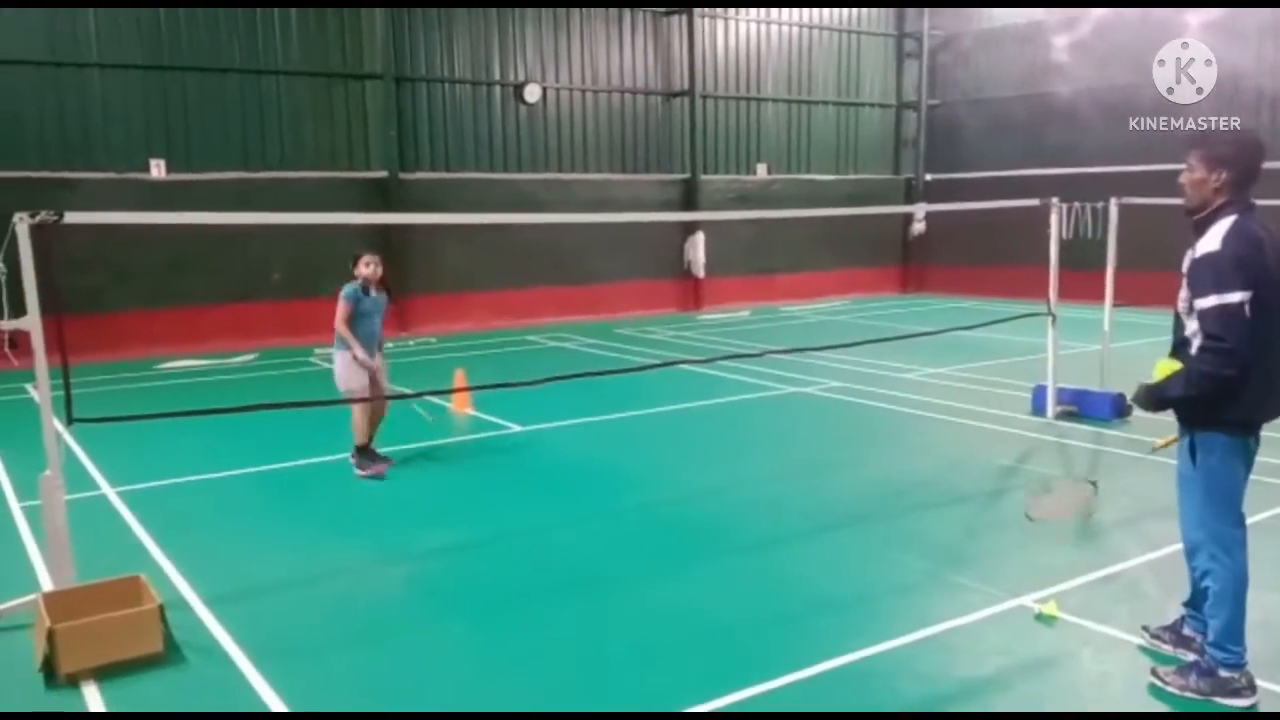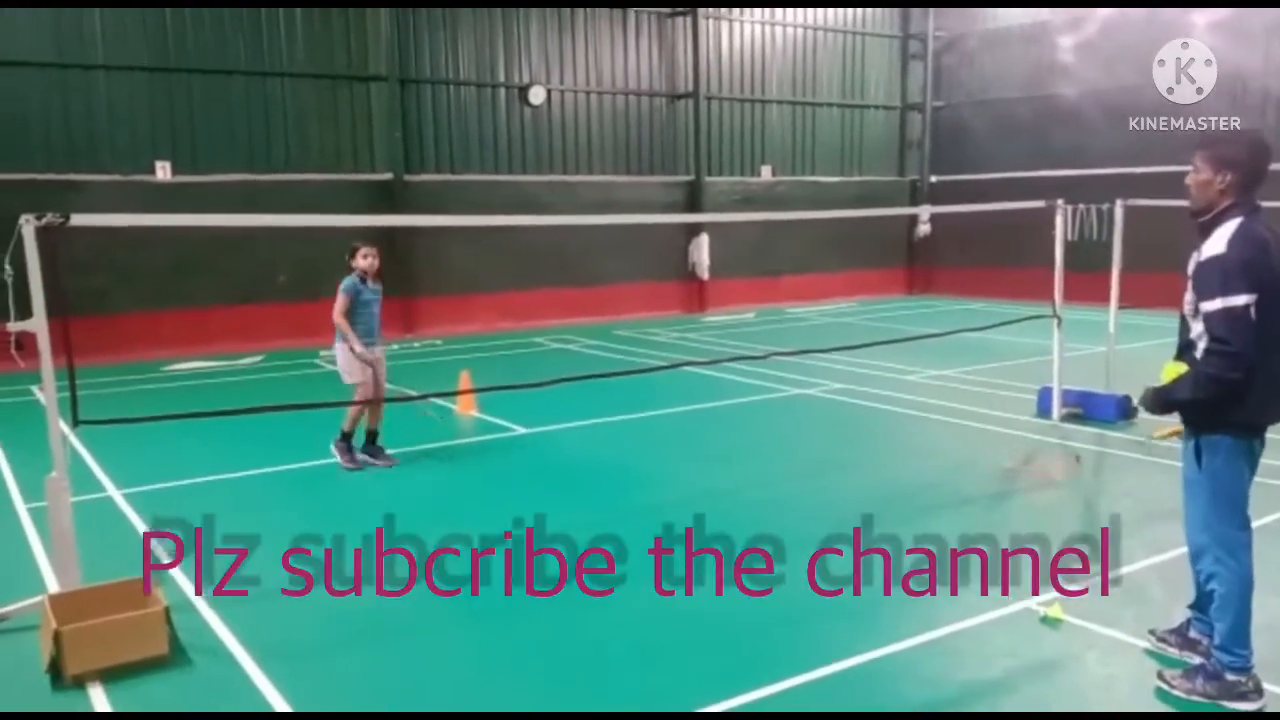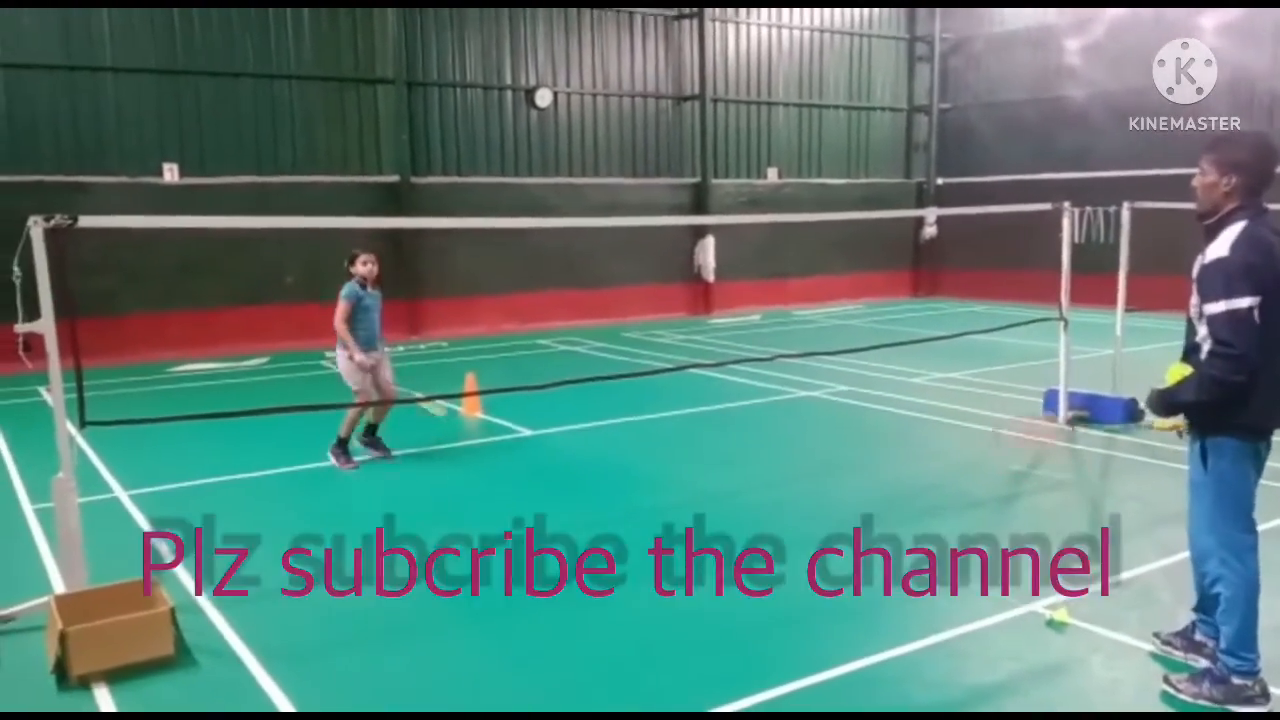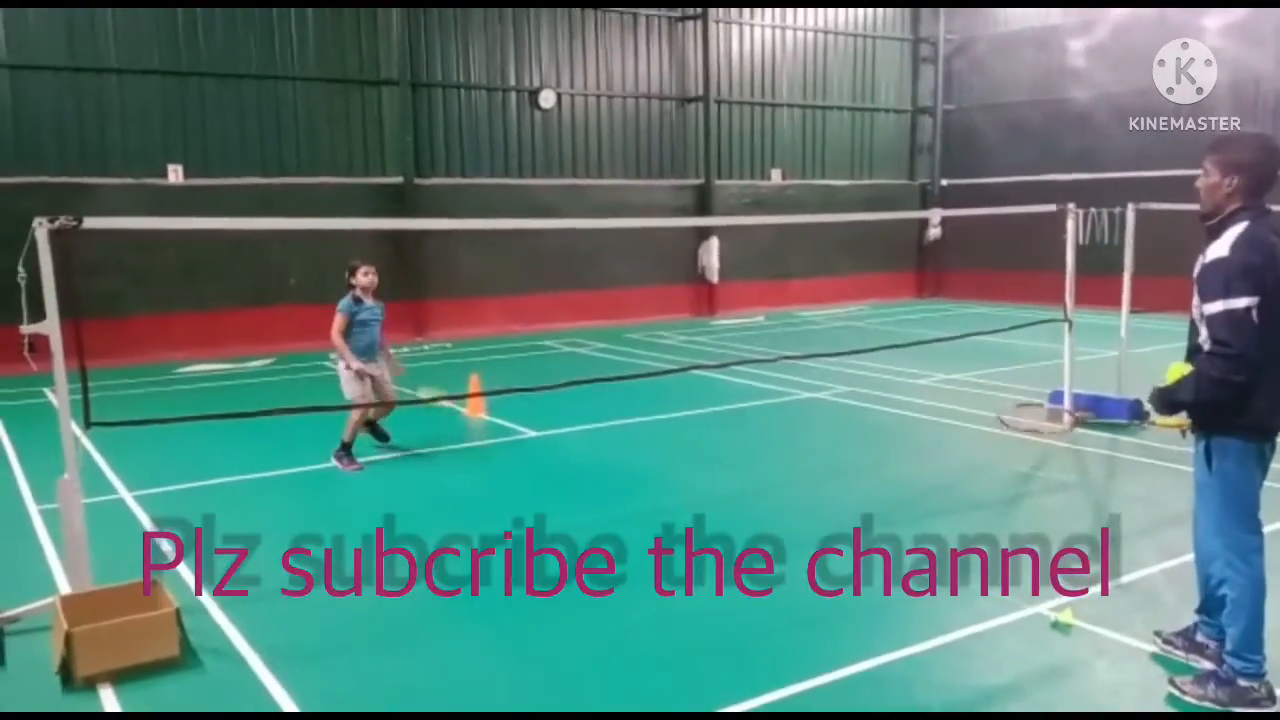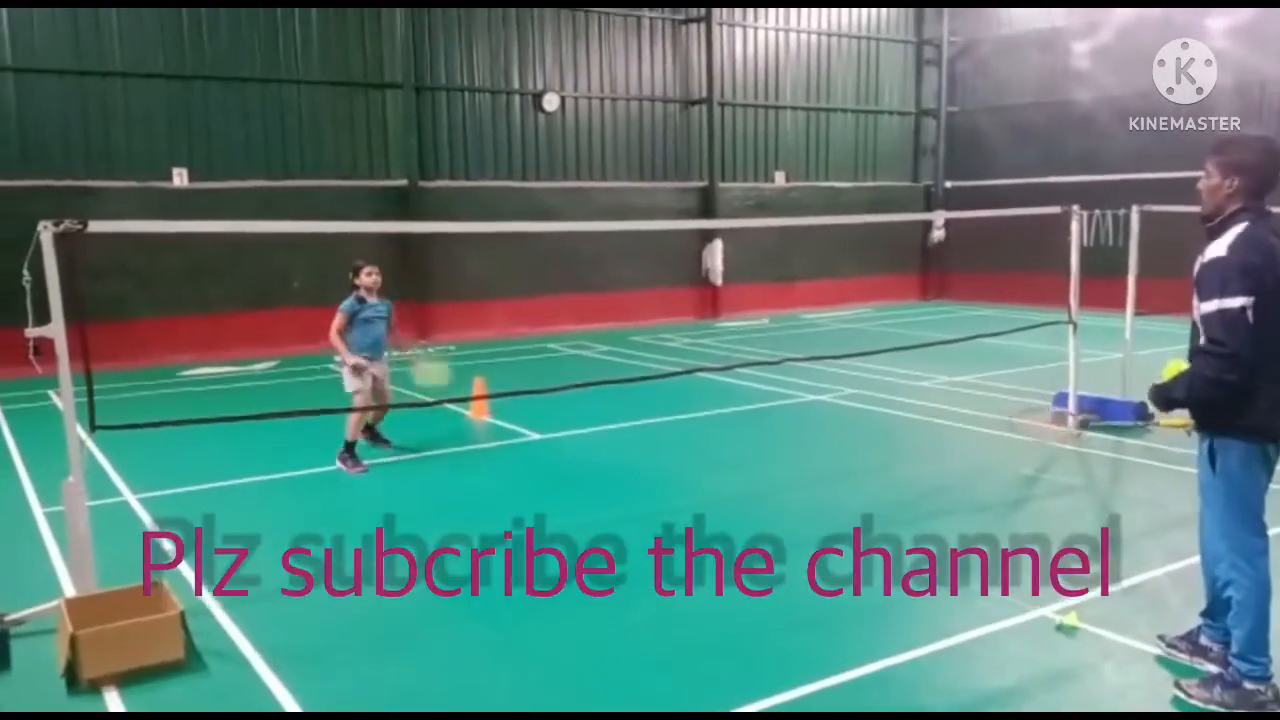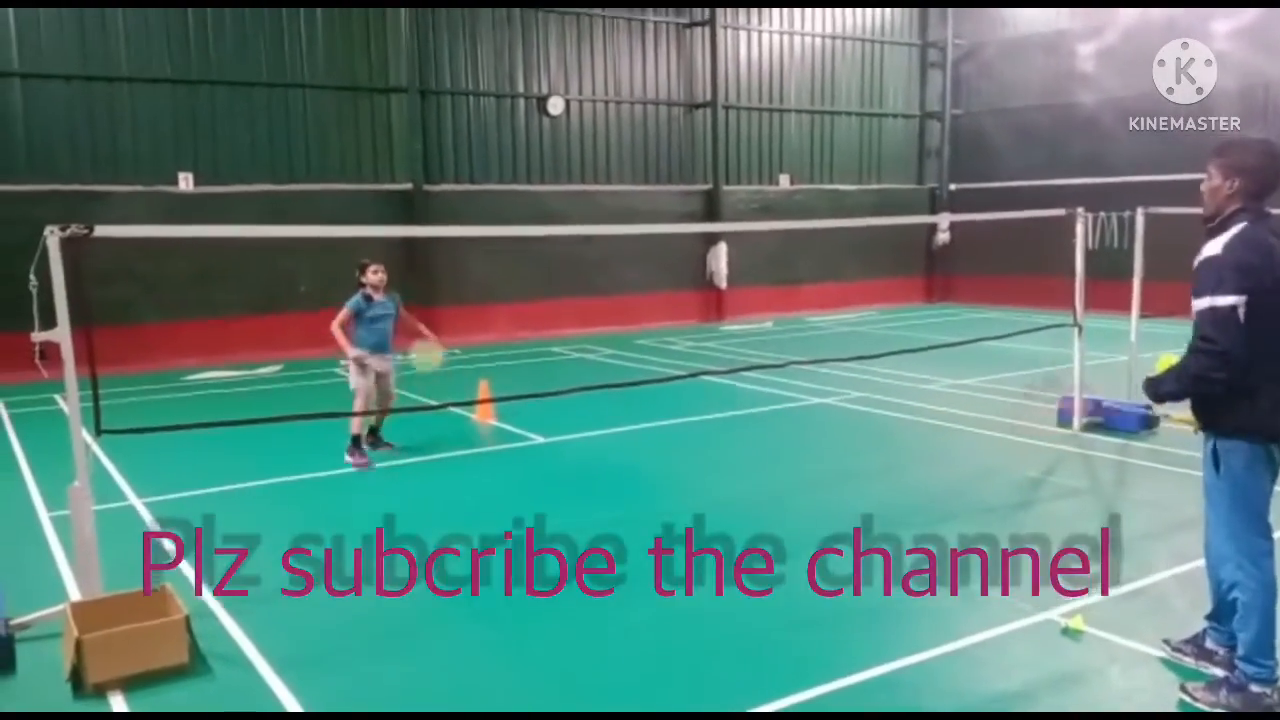
dt=0.1s
person 1, frame 1
left shoulder: (1221, 248)
left elbow: (1220, 354)
left wrist: (1162, 393)
right wrist: (1177, 391)
left hip: (1218, 416)
left knee: (1213, 534)
right knee: (1207, 528)
left ankle: (1225, 668)
right ankle: (1198, 625)
person 1, frame 2
left shoulder: (1227, 250)
left elbow: (1226, 357)
left wrist: (1169, 396)
right wrist: (1186, 396)
left hip: (1224, 419)
left knee: (1219, 536)
right knee: (1210, 530)
left ankle: (1232, 670)
right ankle: (1204, 628)
person 1, frame 3
left shoulder: (1232, 253)
left elbow: (1230, 360)
left wrist: (1174, 398)
right wrist: (1190, 398)
left hip: (1229, 422)
left knee: (1225, 539)
right knee: (1215, 532)
right ankle: (1209, 630)
person 1, frame 4
left shoulder: (1231, 254)
left elbow: (1228, 359)
left wrist: (1173, 396)
right wrist: (1193, 398)
left knee: (1231, 541)
right knee: (1219, 532)
right ankle: (1212, 632)
person 1, frame 5
left shoulder: (1230, 254)
left elbow: (1224, 359)
left wrist: (1171, 393)
right wrist: (1193, 397)
right knee: (1225, 535)
right ankle: (1217, 635)
person 1, frame 6
left shoulder: (1229, 254)
left elbow: (1212, 354)
left wrist: (1162, 385)
right wrist: (1198, 394)
right knee: (1230, 537)
right ankle: (1221, 638)
person 2, frame 1
left shoulder: (382, 296)
right shoulder: (351, 291)
right elbow: (339, 324)
left wrist: (380, 356)
right wrist: (358, 349)
left hip: (371, 355)
right hip: (349, 354)
left knee: (380, 404)
right knee: (361, 401)
left ankle: (363, 449)
right ankle: (362, 458)
person 2, frame 2
left shoulder: (377, 286)
right shoulder: (350, 284)
right elbow: (338, 316)
left wrist: (378, 345)
right wrist: (355, 343)
left hip: (373, 347)
right hip: (351, 347)
left knee: (378, 397)
right knee: (365, 395)
left ankle: (370, 446)
right ankle: (343, 443)
person 2, frame 3
left shoulder: (375, 292)
right shoulder: (351, 290)
right elbow: (339, 324)
left wrist: (380, 349)
right wrist: (355, 352)
left hip: (375, 351)
right hip: (352, 353)
left knee: (389, 394)
right knee: (365, 400)
left ankle: (369, 435)
right ankle: (339, 447)
person 2, frame 4
left shoulder: (377, 305)
right shoulder: (349, 304)
right elbow: (336, 335)
left wrist: (391, 358)
right wrist: (351, 361)
left hip: (375, 361)
right hip: (355, 363)
left knee: (389, 400)
right knee: (362, 404)
left ankle: (370, 422)
right ankle: (342, 452)
person 2, frame 5
left shoulder: (385, 304)
right shoulder: (352, 304)
left elbow: (391, 329)
right elbow: (333, 333)
right wrist: (348, 357)
left hip: (378, 360)
right hip: (356, 362)
left knee: (384, 403)
right knee: (362, 403)
left ankle: (368, 428)
right ankle: (346, 453)
person 2, frame 6
left shoulder: (393, 298)
right shoulder: (358, 301)
left elbow: (402, 315)
right elbow: (336, 326)
left wrist: (423, 330)
right wrist: (348, 350)
left hip: (386, 356)
right hip: (363, 357)
left knee: (387, 399)
right knee: (364, 396)
left ankle: (373, 435)
right ankle: (354, 447)
